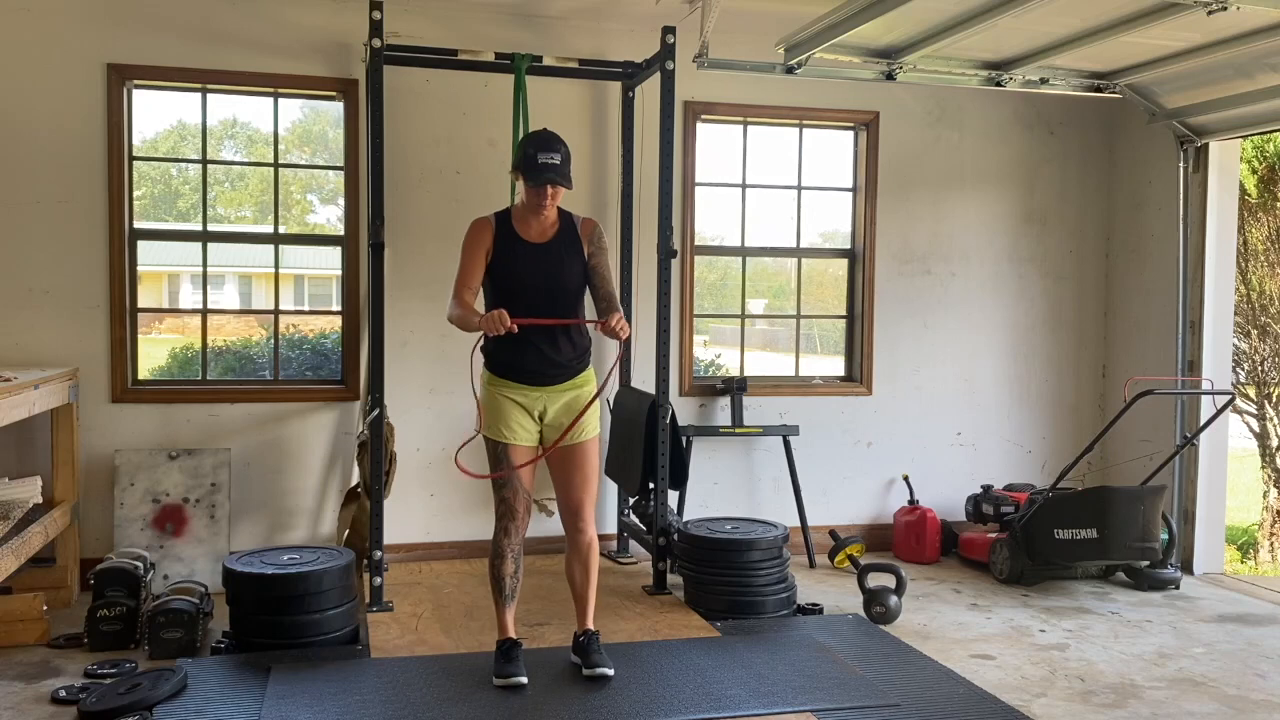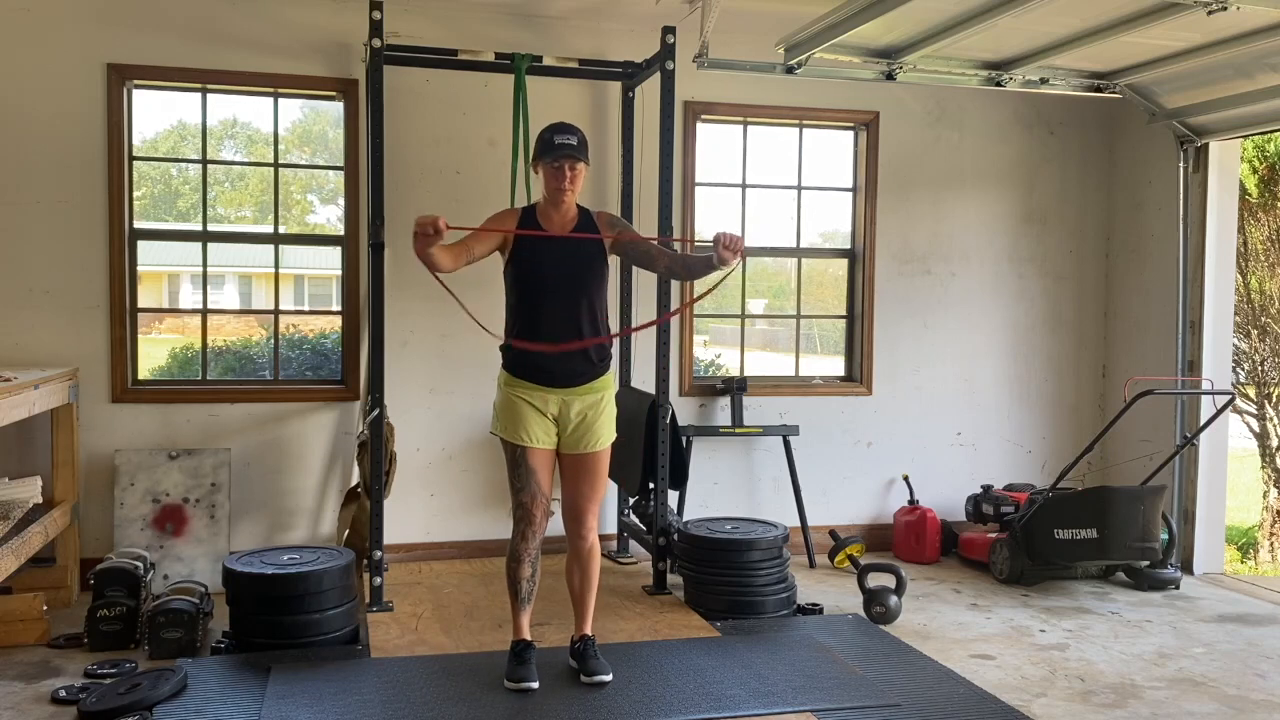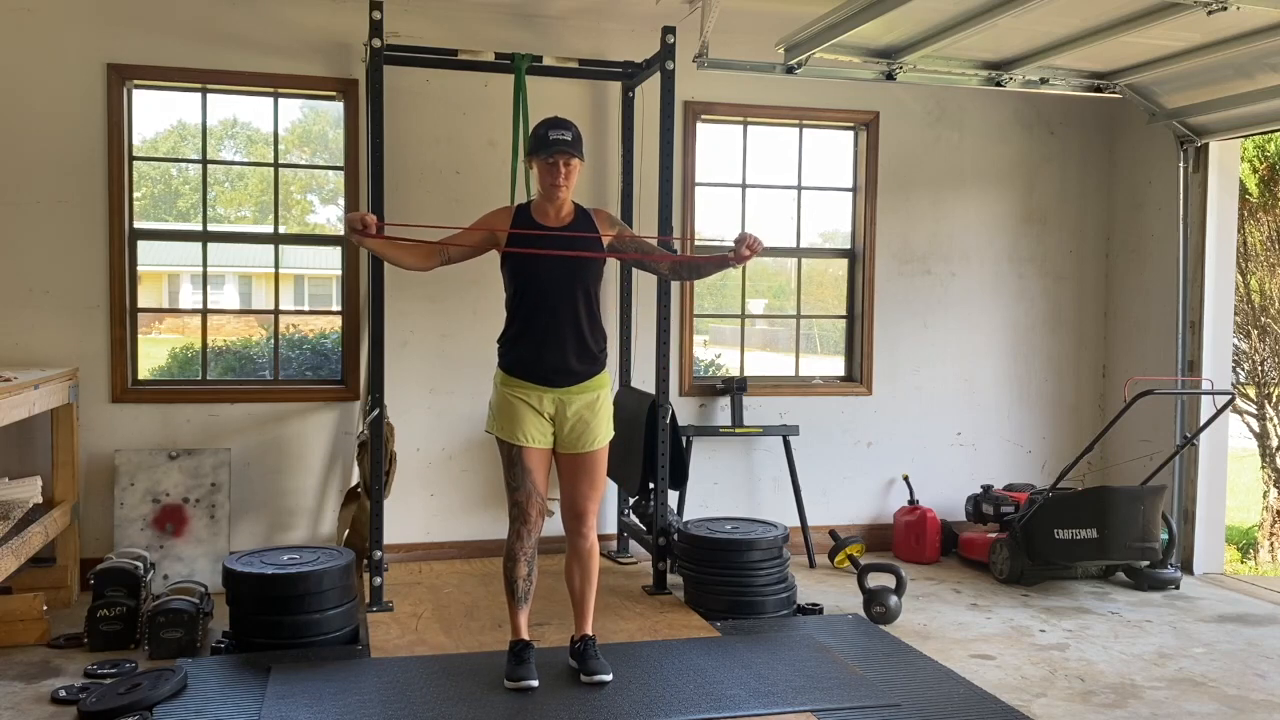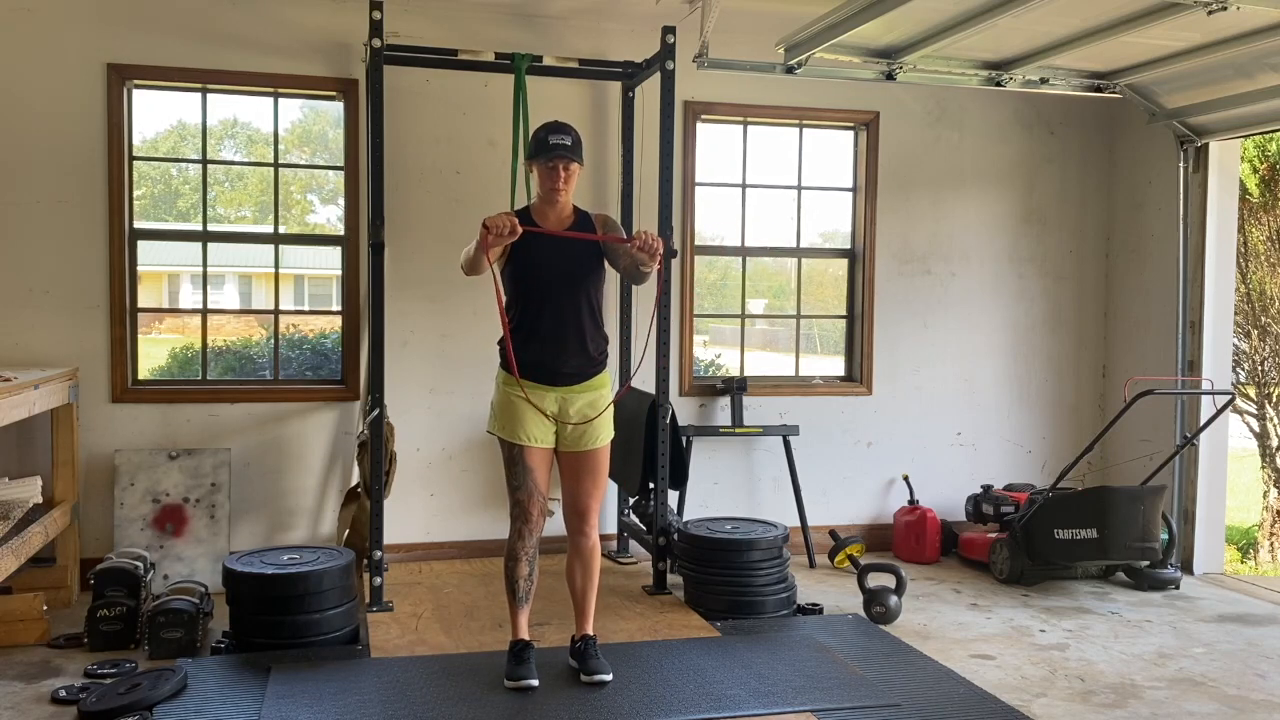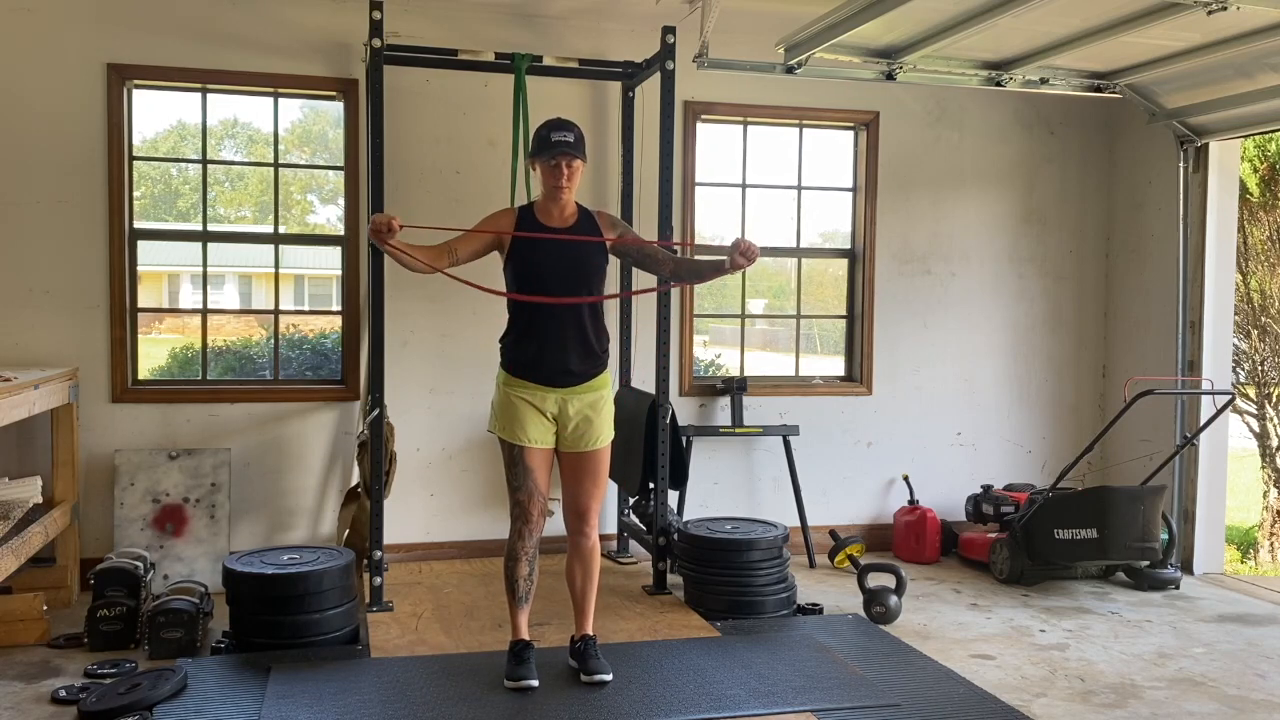
dt=1s
person 1, frame 1
left shoulder: (586, 232)
right shoulder: (486, 231)
left elbow: (605, 294)
right elbow: (456, 305)
left wrist: (615, 317)
right wrist: (480, 318)
left hip: (574, 390)
right hip: (508, 390)
left knee: (581, 521)
right knee: (511, 519)
left ankle: (586, 634)
right ankle: (507, 641)
person 1, frame 2
left shoulder: (605, 228)
right shoulder: (510, 224)
left elbow: (668, 262)
right elbow: (446, 261)
left wrist: (716, 259)
right wrist: (426, 242)
left hip: (591, 392)
right hip: (526, 392)
left knee: (584, 525)
right knee: (529, 521)
left ankle: (584, 639)
right ankle: (521, 643)
person 1, frame 3
left shoulder: (601, 225)
right shoulder: (504, 223)
left elbow: (669, 265)
right elbow: (430, 256)
left wrist: (729, 257)
right wrist: (369, 240)
left hip: (587, 391)
right hip: (521, 391)
left knee: (583, 523)
right knee: (525, 521)
left ankle: (584, 639)
right ankle: (519, 642)
person 1, frame 4
left shoulder: (601, 227)
right shoulder: (510, 225)
left elbow: (636, 271)
right elbow: (470, 265)
left wrist: (648, 257)
right wrist: (484, 243)
left hip: (588, 390)
right hip: (523, 391)
left knee: (586, 523)
right knee: (526, 520)
left ankle: (585, 638)
right ankle: (520, 642)
person 1, frame 5
left shoulder: (604, 227)
right shoulder: (508, 224)
left elbow: (670, 267)
right elbow: (439, 257)
left wrist: (725, 263)
right wrist: (392, 243)
left hip: (589, 390)
right hip: (524, 391)
left knee: (585, 523)
right knee: (526, 520)
left ankle: (585, 638)
right ankle: (520, 642)
